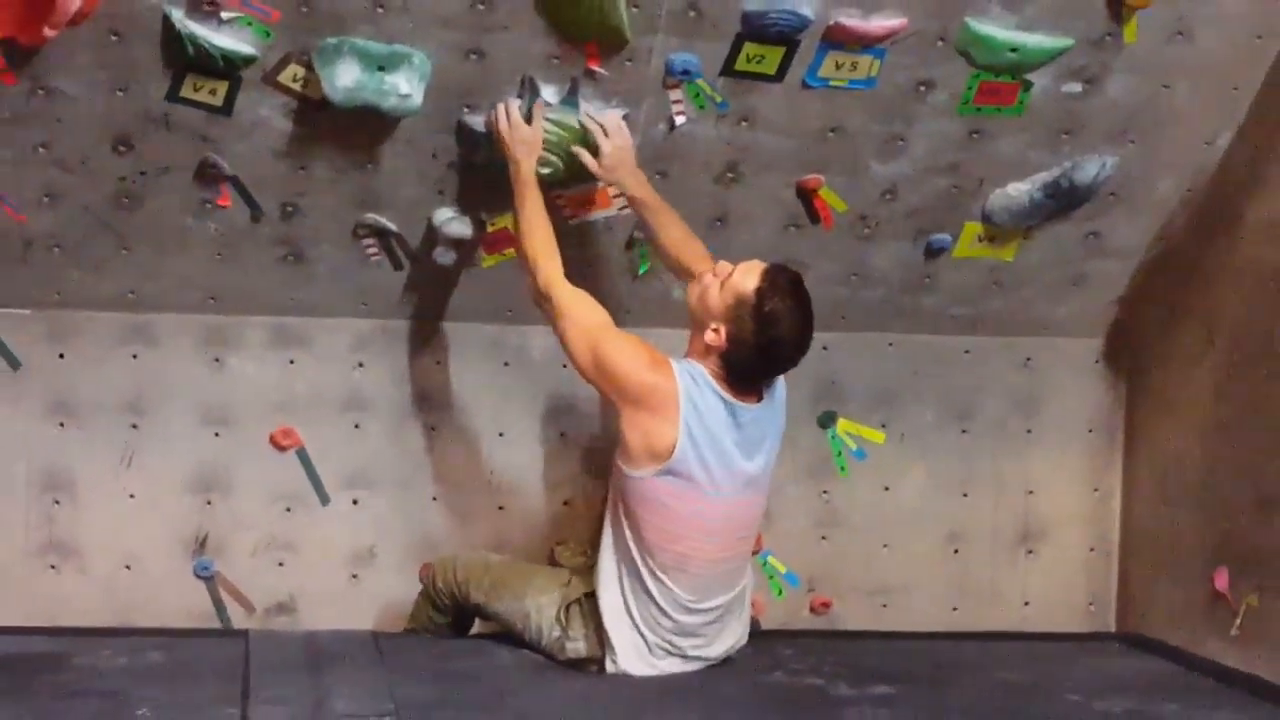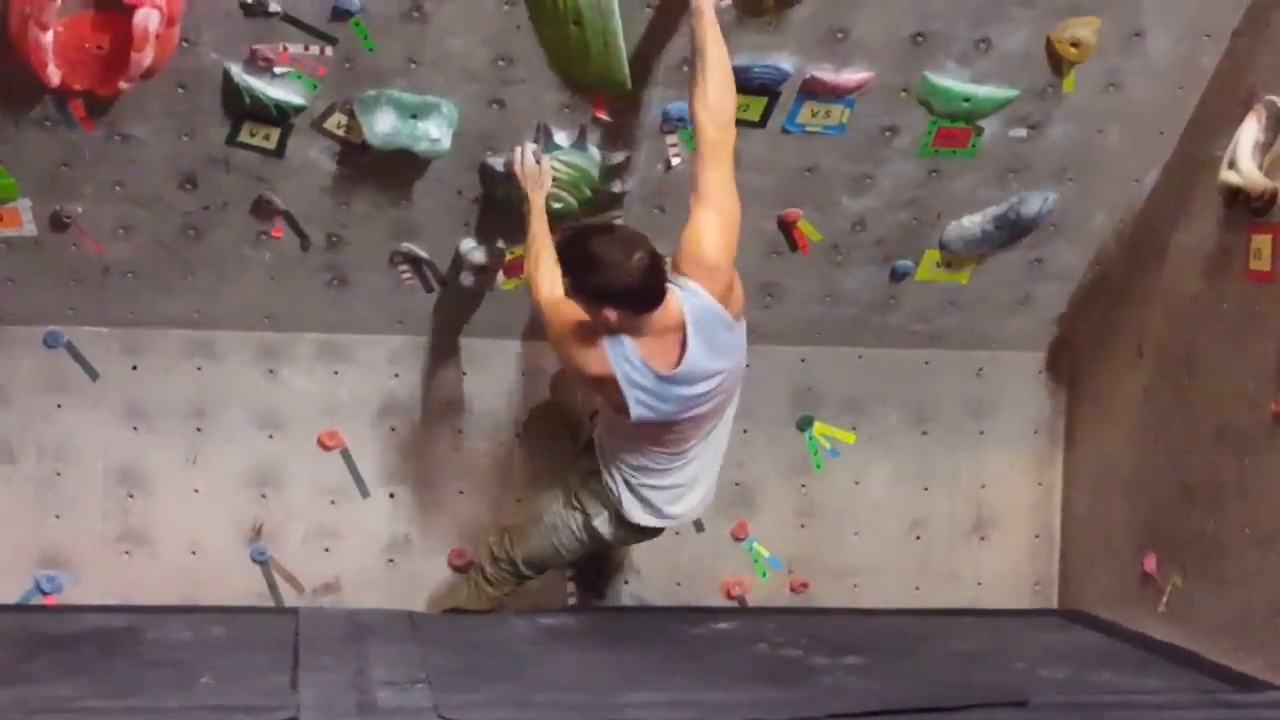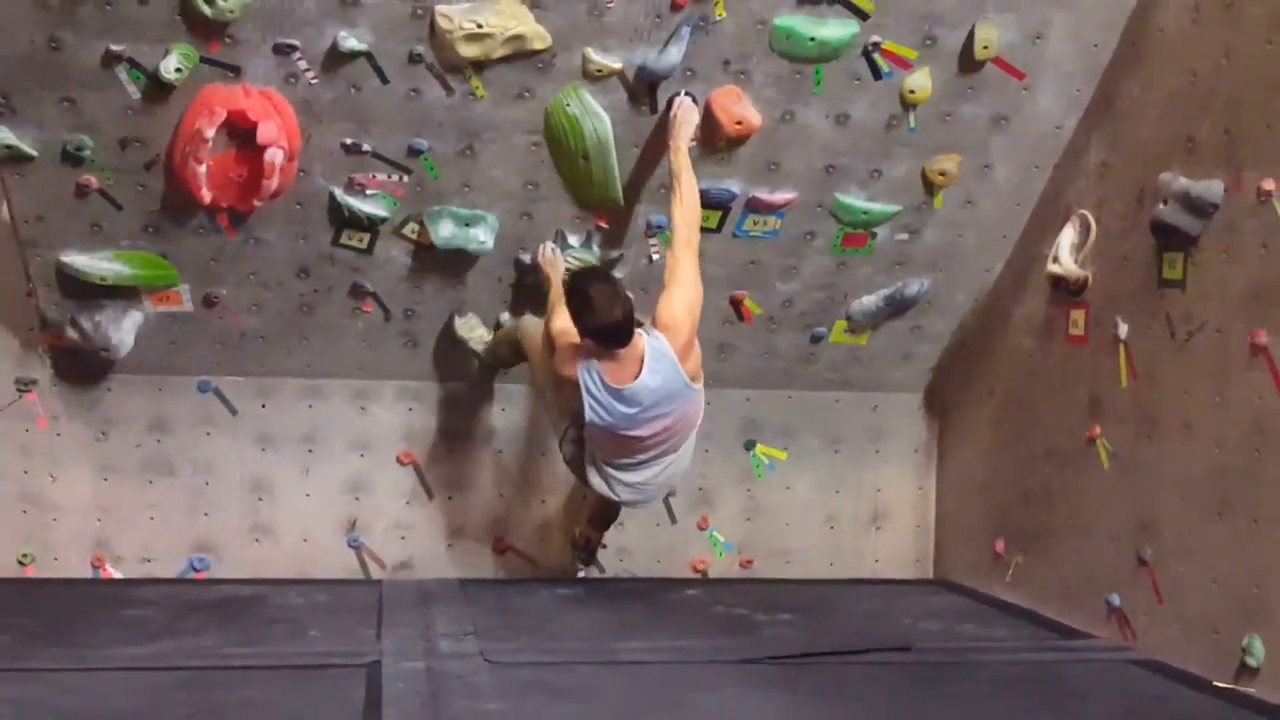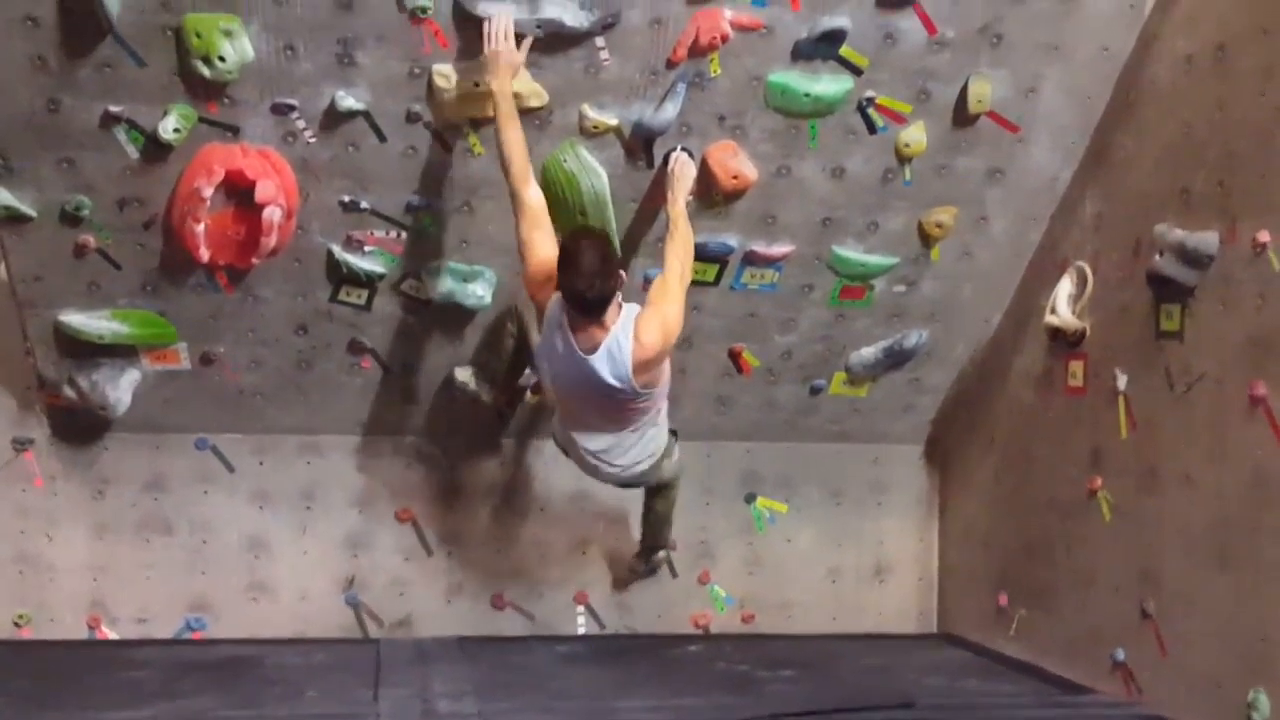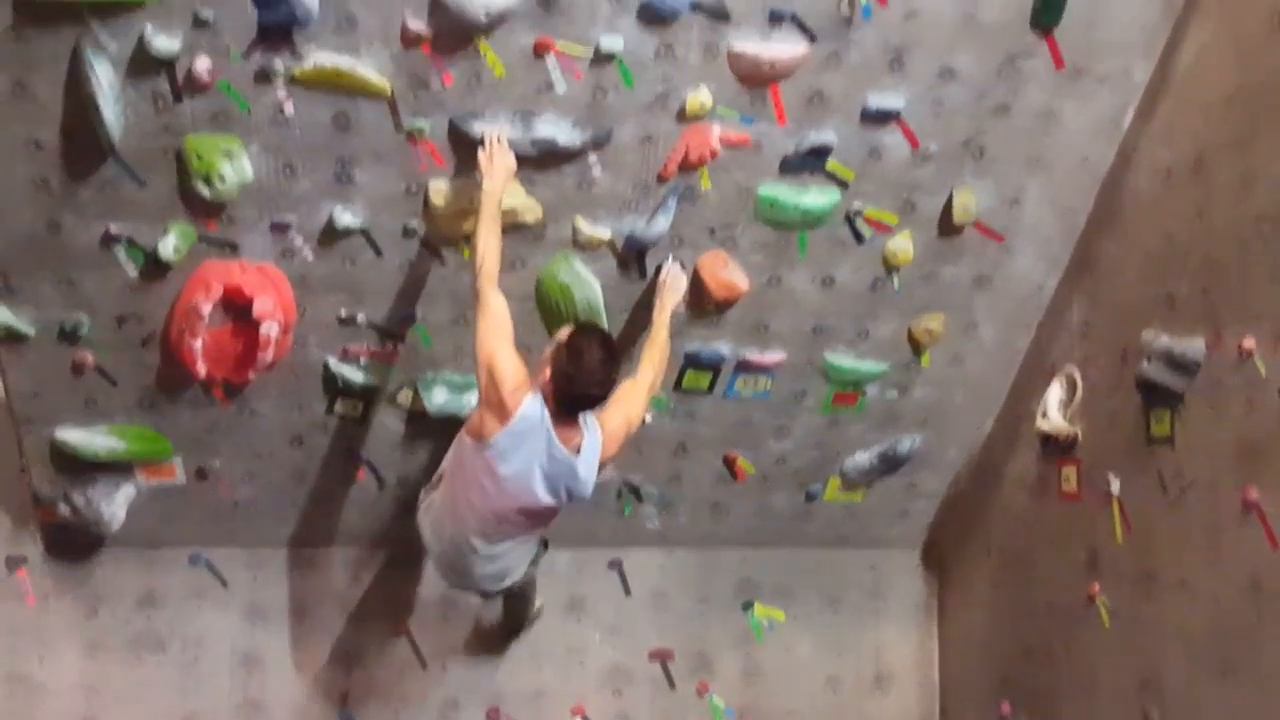
dt=1s
person 1, frame 1
left shoulder: (657, 390)
right shoulder: (768, 386)
left elbow: (549, 285)
right elbow: (696, 267)
right wrist: (630, 178)
left hip: (635, 650)
right hip: (721, 638)
left knee: (446, 579)
person 1, frame 2
left shoulder: (598, 360)
right shoulder: (715, 282)
left elbow: (546, 294)
right elbow: (716, 137)
left wrist: (536, 198)
left hip: (630, 508)
right hip: (687, 484)
left knee: (499, 563)
right knee: (565, 390)
right ankle: (596, 549)
person 1, frame 3
left shoulder: (573, 368)
right shoulder: (675, 343)
left elbow: (559, 323)
left wrist: (554, 275)
left hip: (604, 475)
right hip: (660, 478)
left knee: (527, 329)
left ankle: (489, 349)
right ankle: (590, 535)
person 1, frame 4
left shoulder: (547, 299)
right shoulder: (650, 340)
right elbow: (679, 267)
right wrist: (677, 201)
left hip: (574, 442)
right hip: (637, 459)
right knee: (666, 475)
right ankle: (651, 554)
person 1, frame 5
left shoulder: (510, 405)
right shoulder: (600, 445)
right elbow: (647, 379)
left hip: (438, 535)
right hip: (496, 568)
right ankle: (512, 624)
